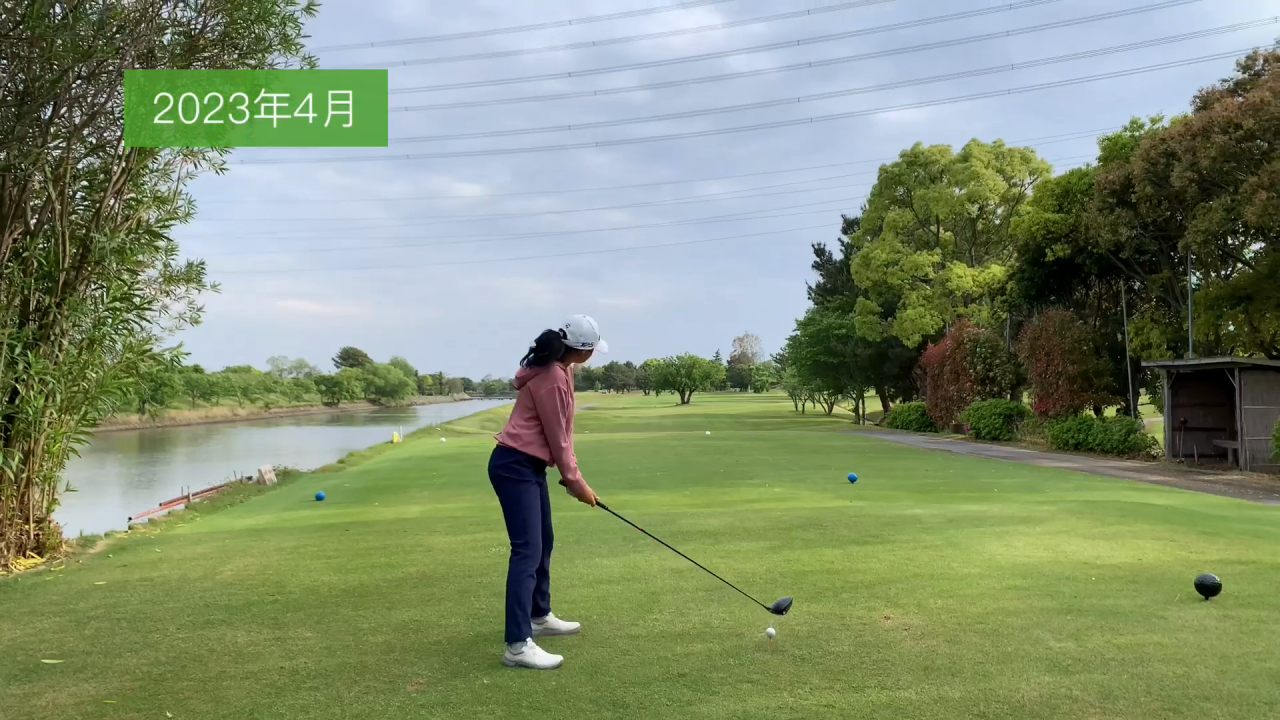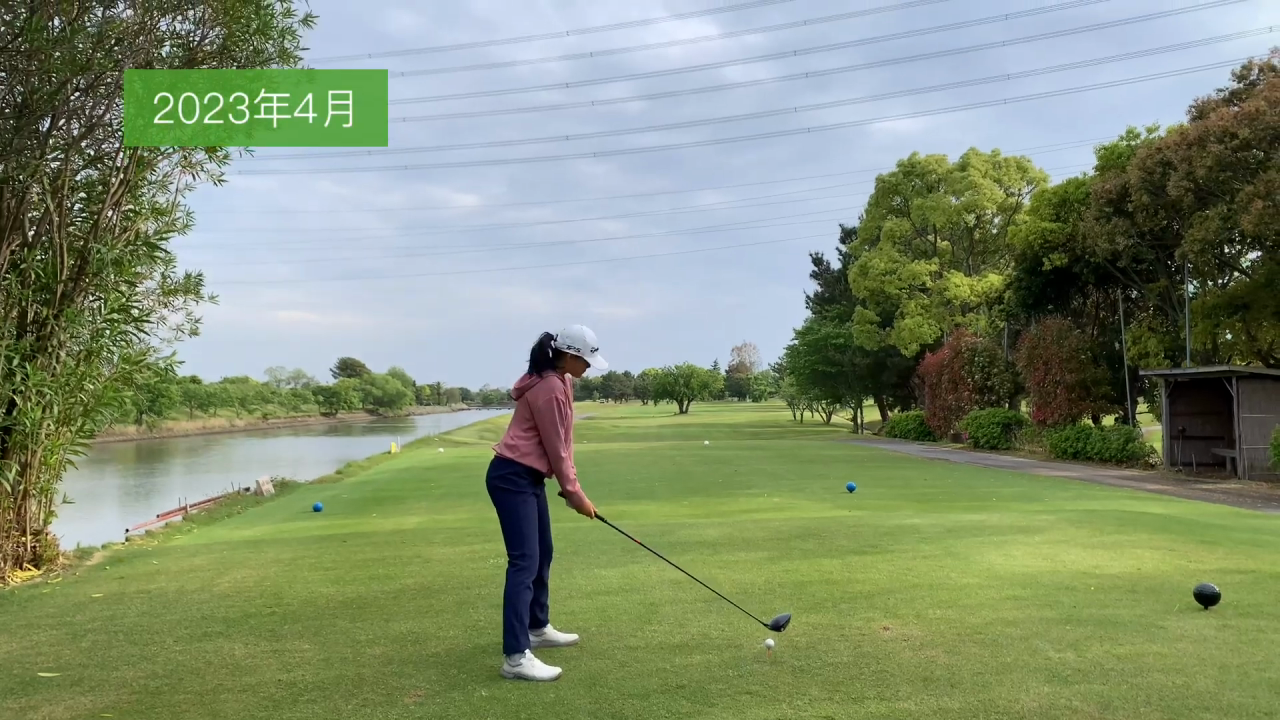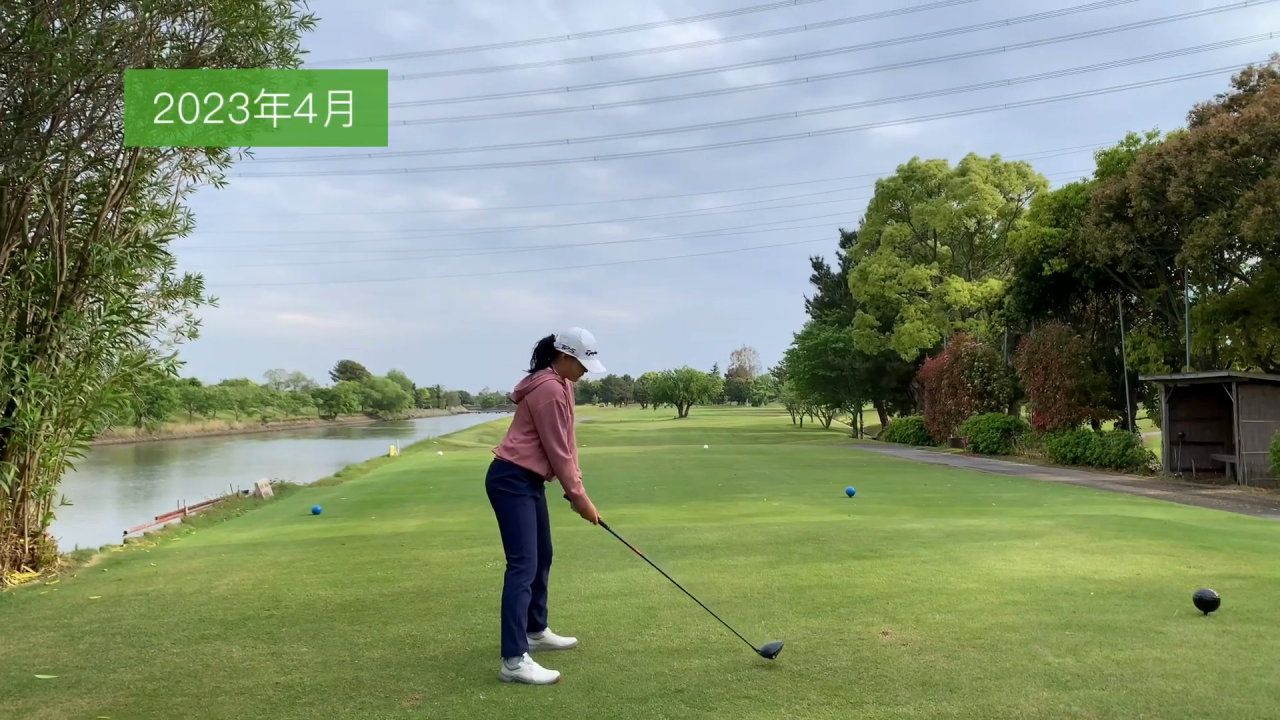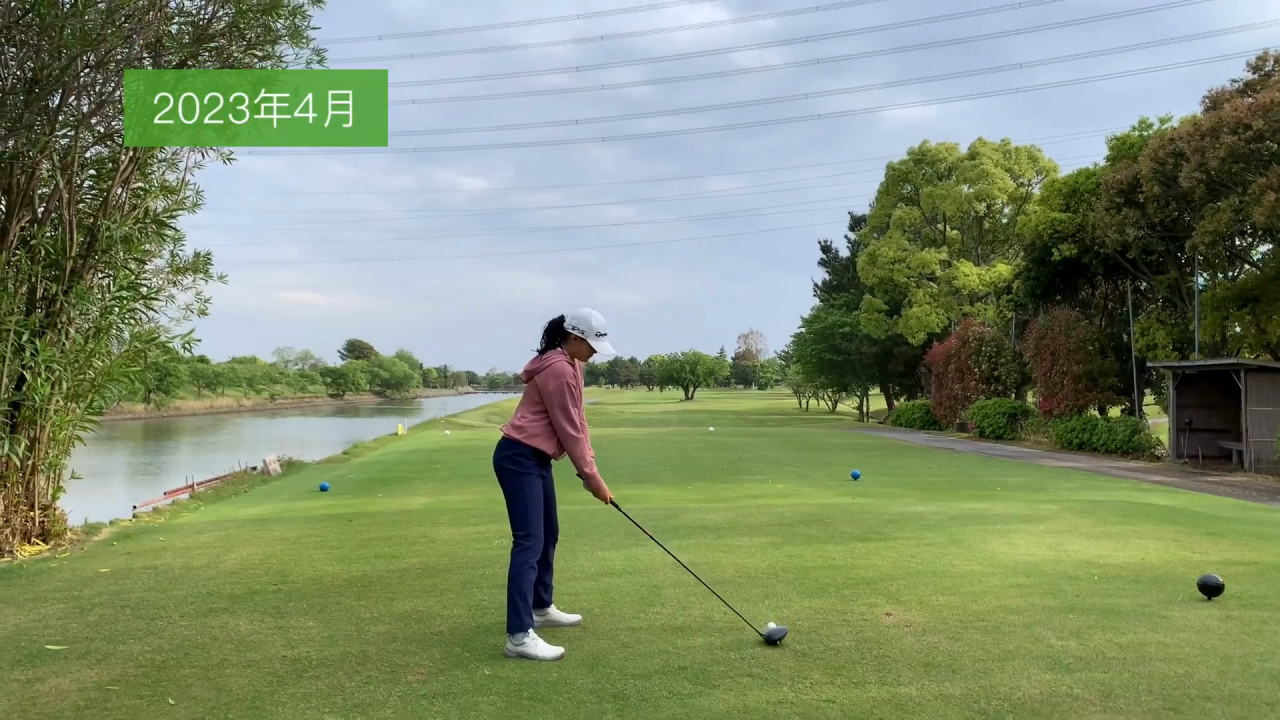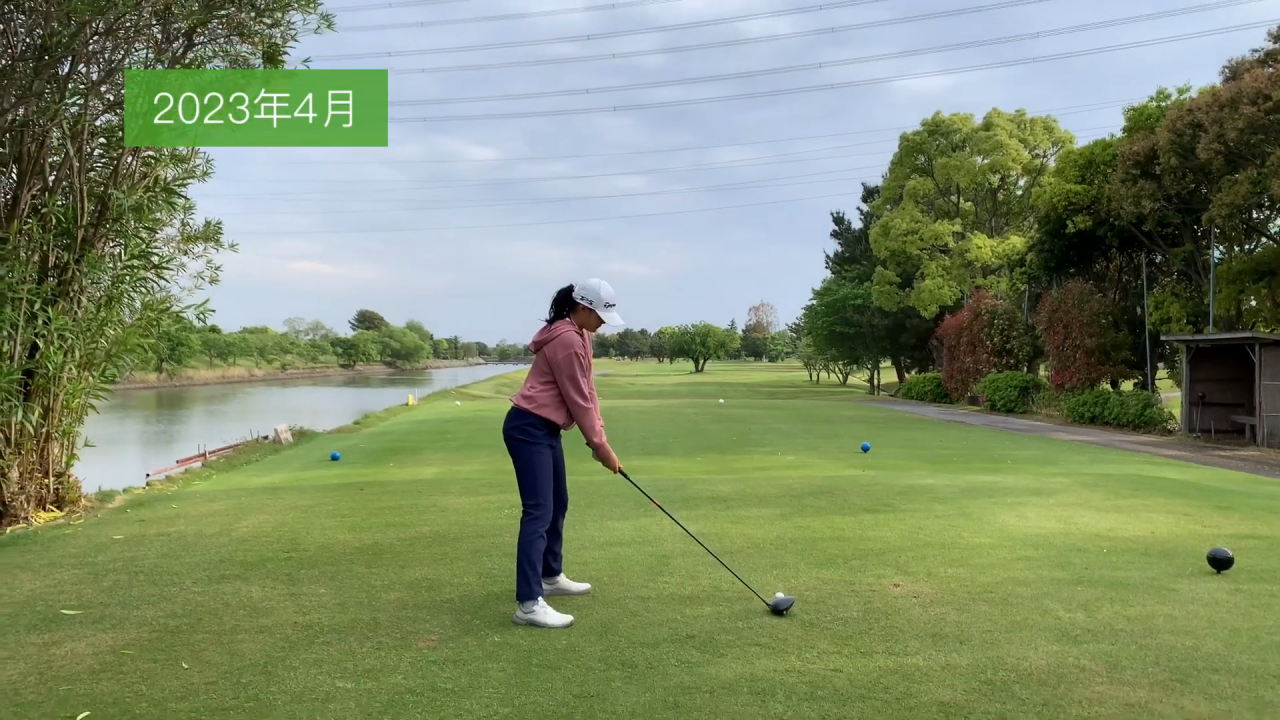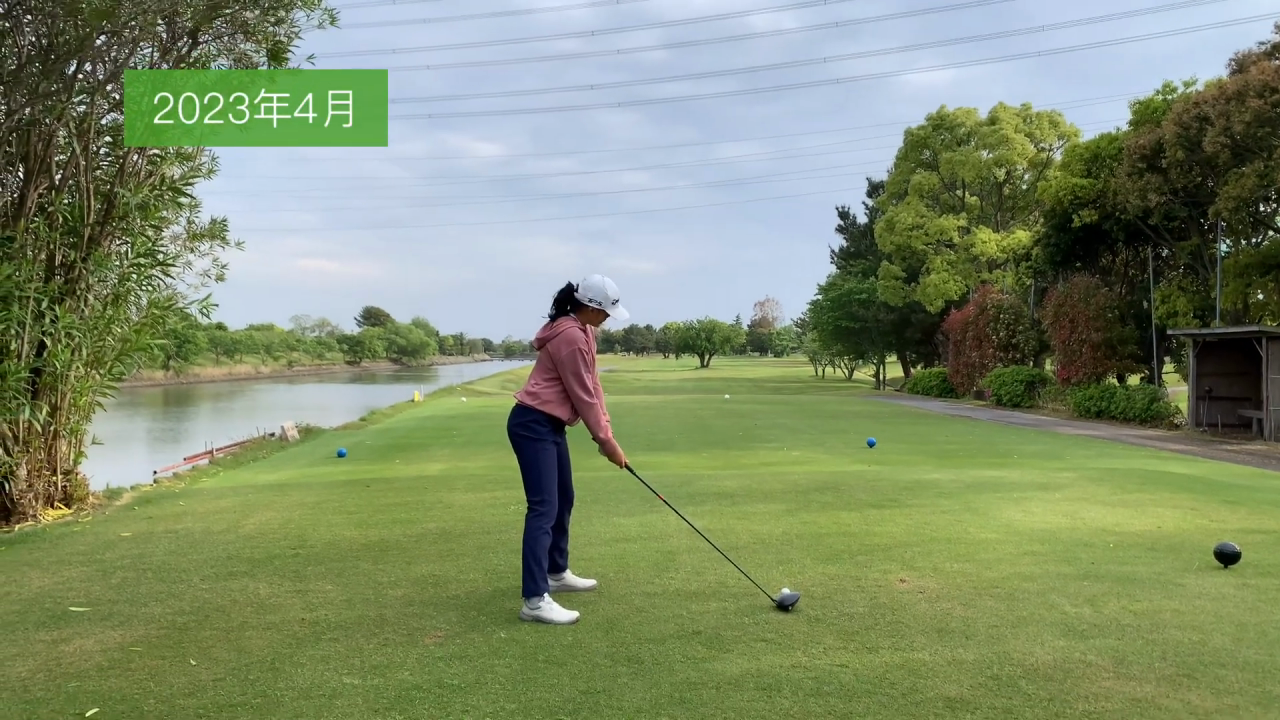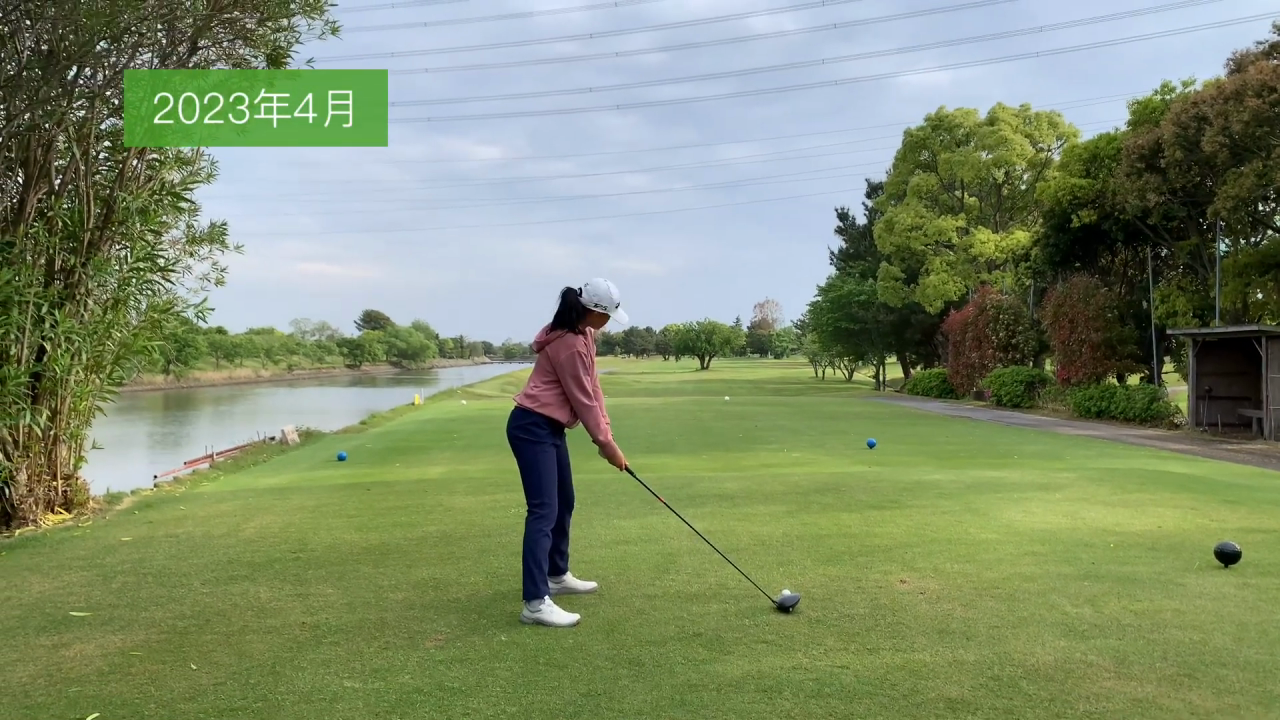
dt=0.5s
person 1, frame 1
left shoulder: (560, 370)
right shoulder: (551, 378)
left elbow: (563, 431)
right elbow: (557, 437)
left wrist: (572, 474)
right wrist: (576, 482)
left hip: (530, 465)
right hip: (515, 465)
left knee: (543, 542)
right knee: (528, 549)
left ankle: (539, 617)
right ankle: (518, 645)
person 1, frame 2
left shoulder: (559, 380)
right shoulder: (548, 388)
left elbow: (563, 441)
right elbow: (555, 448)
left wrist: (573, 484)
right wrist: (575, 494)
left hip: (529, 477)
right hip: (512, 477)
left knee: (542, 553)
right knee: (524, 561)
left ankle: (537, 628)
right ankle: (516, 657)
person 1, frame 3
left shoulder: (560, 384)
right shoulder: (548, 390)
left elbow: (567, 443)
right elbow: (557, 451)
left wrist: (578, 488)
right wrist: (580, 498)
left hip: (529, 480)
right hip: (512, 480)
left knee: (542, 557)
right knee: (523, 565)
left ankle: (536, 632)
right ankle: (514, 660)
person 1, frame 4
left shoulder: (569, 364)
right shoulder: (558, 371)
left elbow: (578, 421)
right elbow: (568, 430)
left wrist: (590, 465)
right wrist: (592, 477)
left hip: (535, 458)
right hip: (519, 458)
left knee: (548, 535)
right knee: (529, 542)
left ankle: (541, 608)
right ankle: (519, 636)
person 1, frame 5
left shoulder: (578, 334)
right shoulder: (567, 341)
left elbow: (588, 390)
right elbow: (578, 401)
left wrist: (600, 434)
right wrist: (601, 446)
left hip: (545, 428)
right hip: (529, 428)
left knee: (557, 504)
right knee: (538, 511)
left ankle: (550, 577)
right ankle: (528, 603)
person 1, frame 6
left shoulder: (582, 330)
right shoulder: (570, 338)
left elbow: (593, 386)
right elbow: (582, 396)
left wrist: (606, 430)
right wrist: (606, 441)
left hip: (550, 425)
right hip: (533, 424)
left knee: (563, 500)
right knee: (543, 508)
left ankle: (556, 573)
right ankle: (535, 600)
person 1, frame 7
left shoulder: (582, 333)
right shoulder: (569, 342)
left elbow: (593, 387)
right elbow: (582, 399)
left wrist: (607, 433)
right wrist: (606, 443)
left hip: (549, 427)
right hip: (532, 427)
left knee: (564, 502)
right knee: (543, 510)
left ankle: (557, 575)
right ankle: (536, 602)
